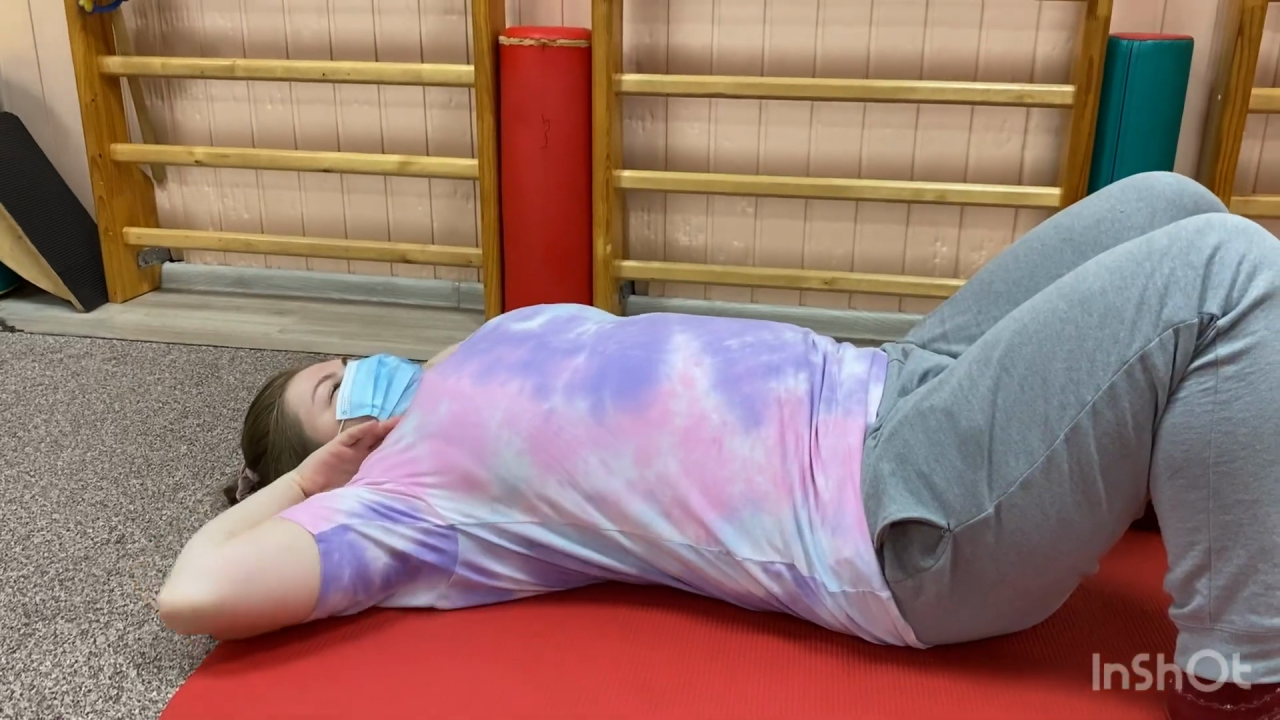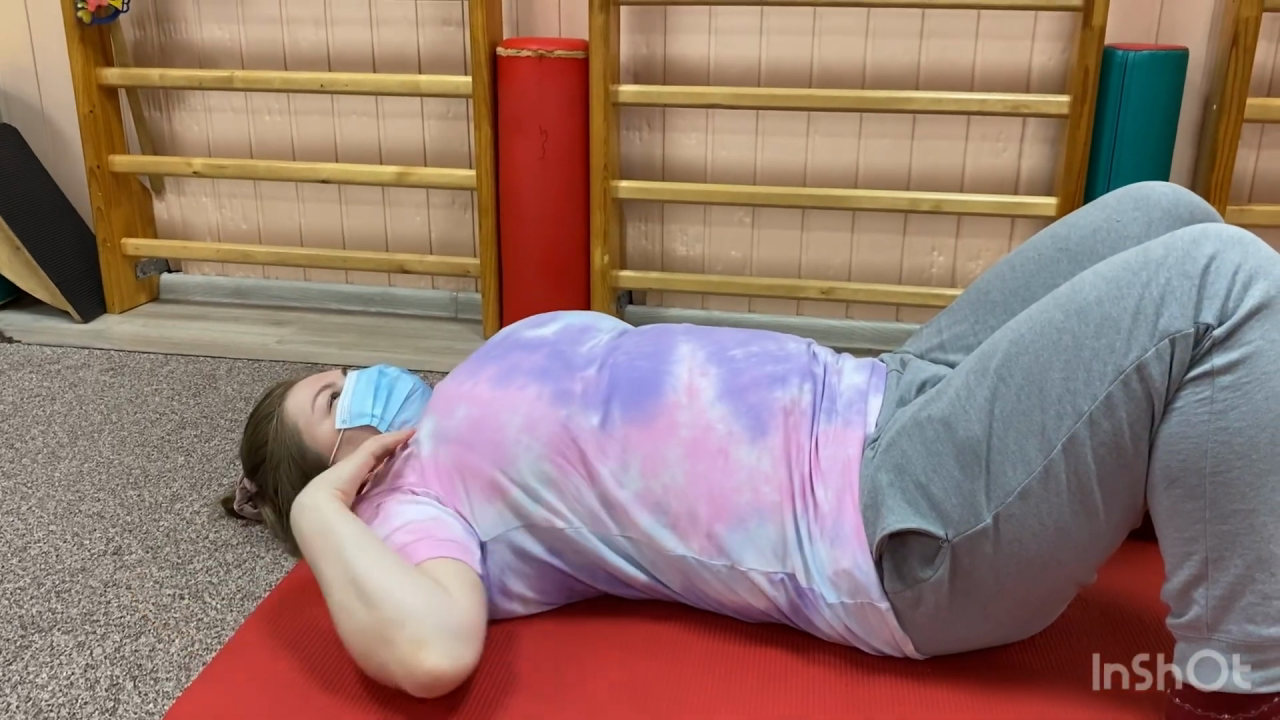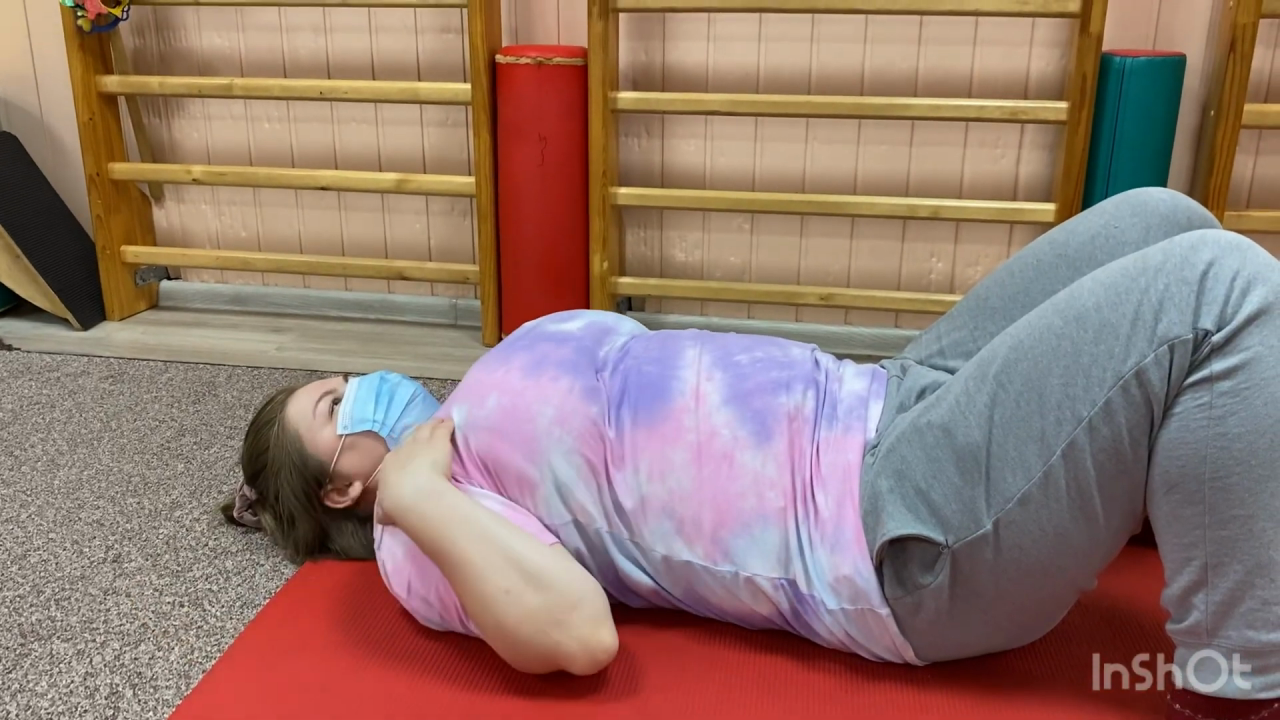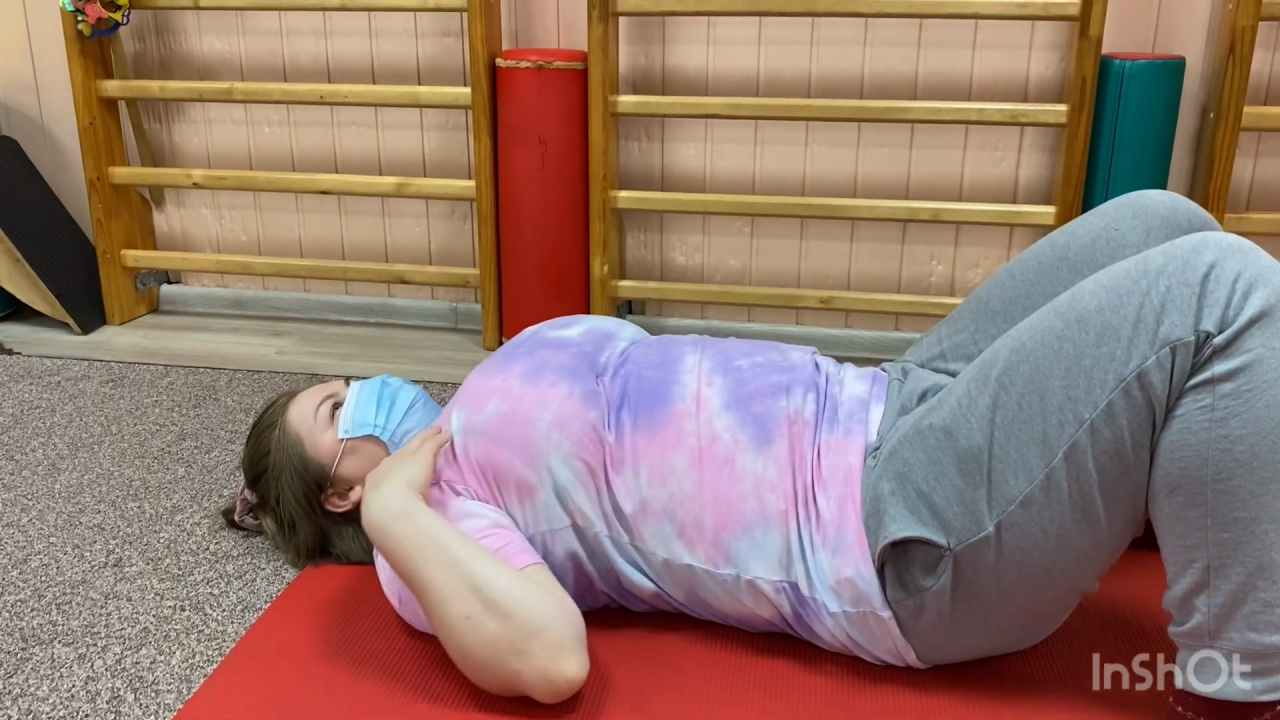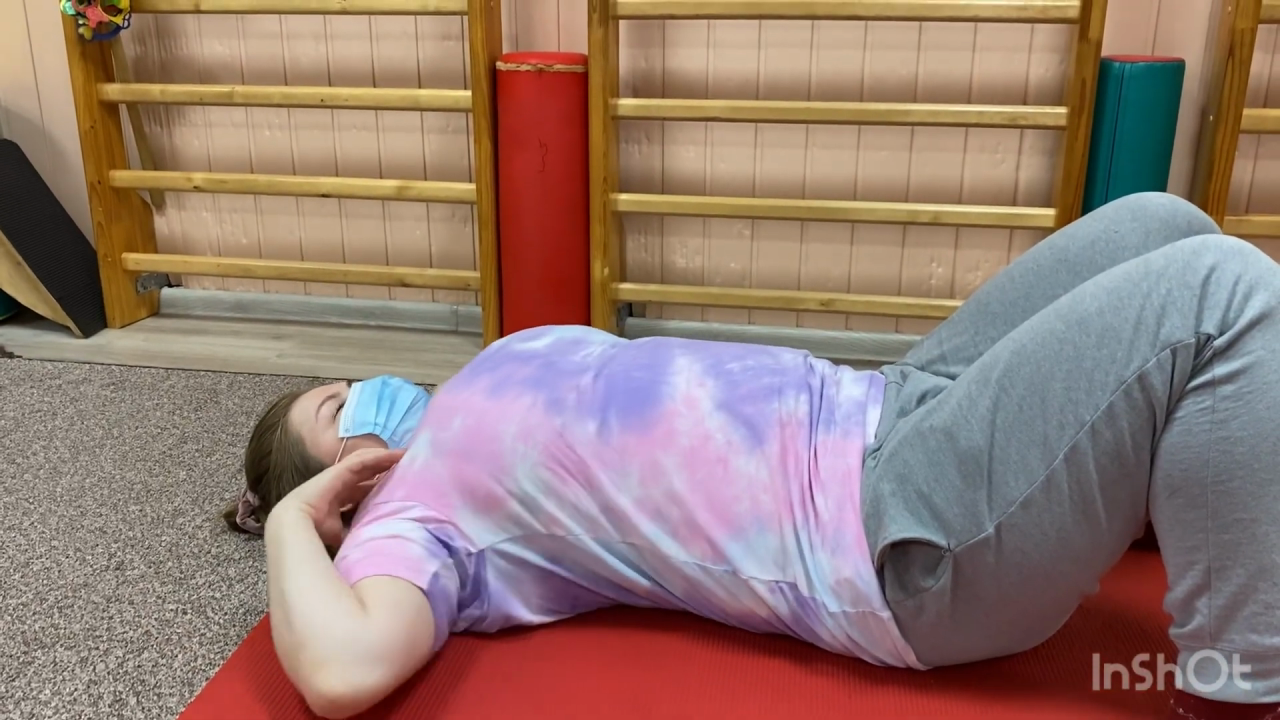
dt=0.5s
person 1, frame 1
left shoulder: (462, 394)
right shoulder: (406, 494)
right elbow: (197, 595)
right wrist: (299, 482)
left hip: (886, 395)
right hip: (905, 517)
left knee: (1169, 207)
person 1, frame 2
left shoulder: (470, 418)
right shoulder: (418, 503)
right wrist: (315, 507)
left hip: (886, 402)
right hip: (908, 528)
left knee: (1162, 216)
person 1, frame 3
left shoulder: (478, 419)
right shoulder: (425, 530)
right elbow: (580, 632)
right wrist: (411, 493)
left hip: (887, 410)
right hip: (908, 535)
left knee: (1160, 220)
person 1, frame 4
left shoulder: (479, 422)
right shoulder: (428, 514)
right wrist: (396, 508)
left hip: (888, 409)
right hip: (912, 539)
left knee: (1158, 223)
person 1, frame 5
left shoulder: (473, 418)
right shoulder: (415, 514)
right wrist: (288, 517)
left hip: (888, 416)
right hip: (907, 537)
left knee: (1158, 227)
